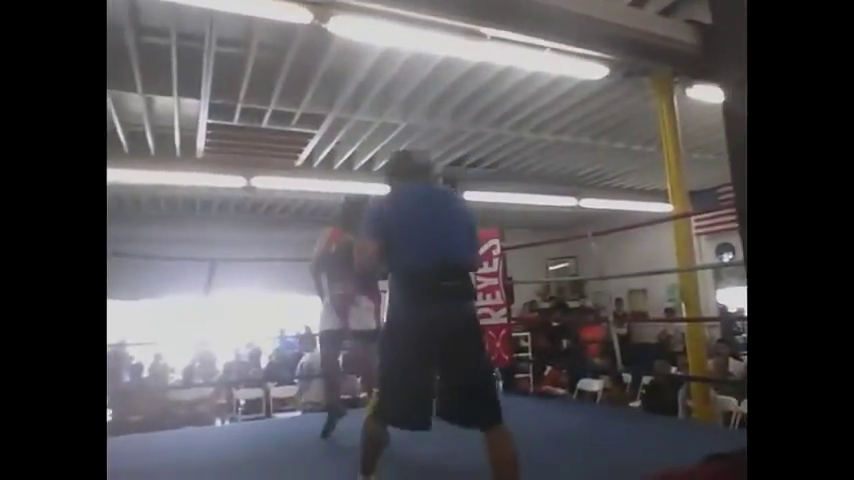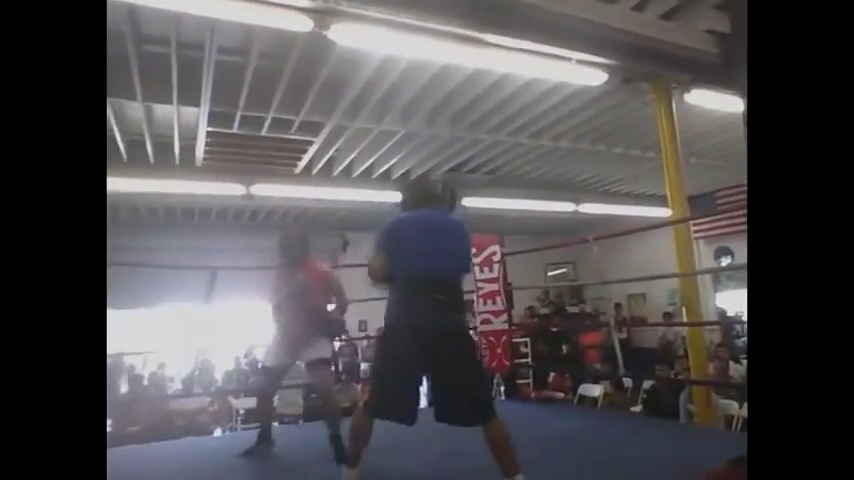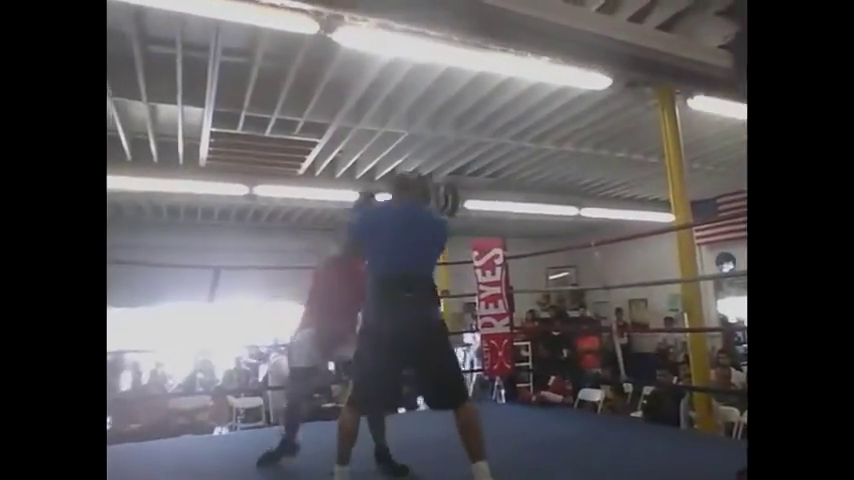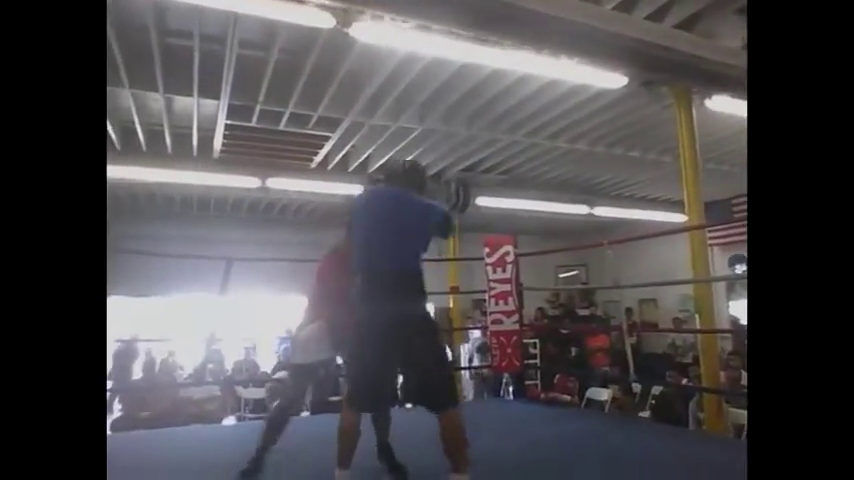
dt=0.7s
person 1, frame 1
left shoulder: (386, 206)
right shoulder: (457, 205)
left elbow: (365, 260)
right elbow: (474, 261)
left wrist: (395, 256)
left hip: (410, 315)
right hip: (459, 312)
left knee: (383, 410)
right knee: (489, 418)
person 1, frame 2
left shoulder: (398, 225)
right shoulder: (459, 229)
left elbow: (378, 271)
left hip: (406, 322)
right hip: (451, 322)
left knee: (373, 405)
right knee: (484, 411)
person 1, frame 3
left shoulder: (374, 215)
right shoulder: (438, 224)
left hip: (381, 317)
right hip: (424, 315)
left knee: (357, 402)
right knee: (459, 399)
person 1, frame 4
left shoulder: (366, 200)
right shoulder: (428, 210)
left elbow: (356, 252)
left hip: (369, 307)
right hip: (409, 309)
left knee: (355, 400)
right knee: (444, 400)
person 2, frame 1
right shoulder: (331, 236)
right elbow: (317, 266)
left hip: (362, 299)
right hip: (335, 300)
left knee: (365, 358)
right knee: (327, 359)
right ankle: (333, 410)
person 2, frame 2
left shoulder: (321, 273)
right shoulder: (281, 274)
left elbow: (341, 299)
right elbow: (277, 311)
left wrist: (336, 318)
right wrist: (287, 297)
left hip: (315, 336)
right hip: (286, 337)
left knee: (324, 387)
right knee: (265, 389)
left ankle: (336, 439)
right ankle: (265, 438)
person 2, frame 3
left shoulder: (362, 271)
right shoulder: (336, 263)
left hip: (345, 334)
right hip: (313, 332)
right knee: (297, 395)
left ankle: (382, 453)
right ankle: (287, 443)
person 2, frame 4
right shoulder: (342, 253)
left hip: (350, 327)
right hip: (322, 324)
right knee: (292, 397)
left ankle: (384, 449)
right ankle: (258, 459)
